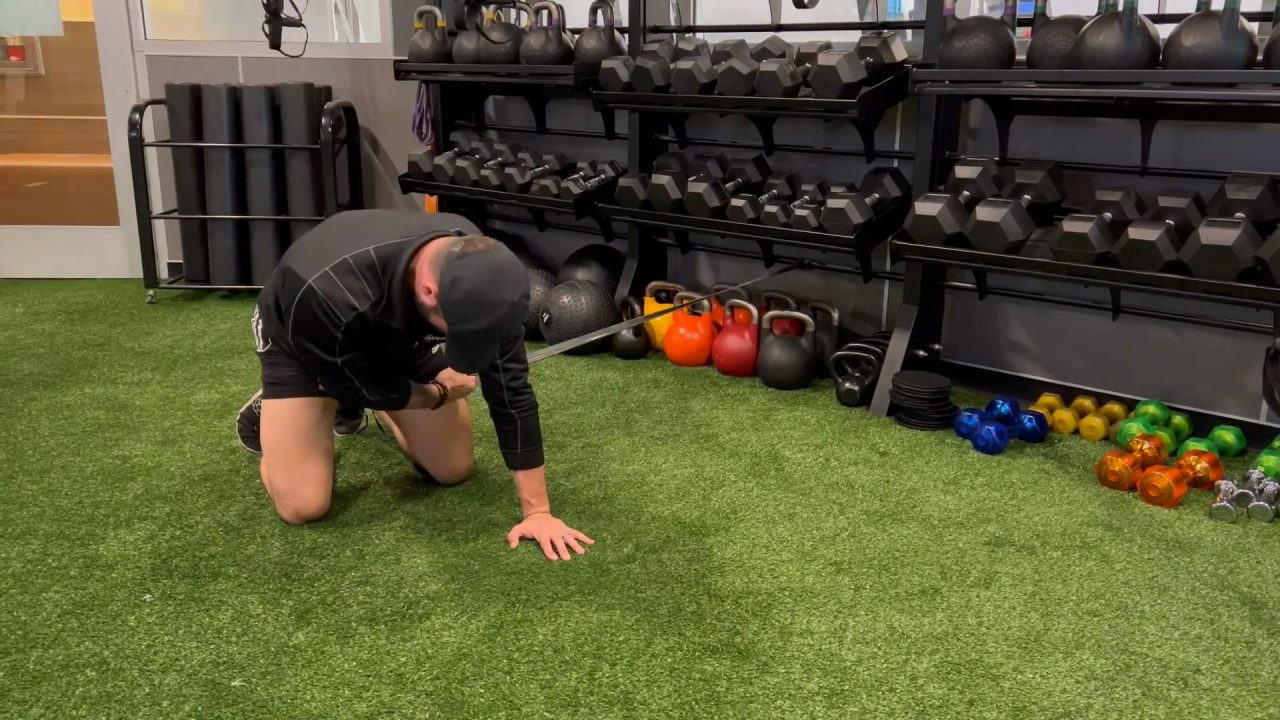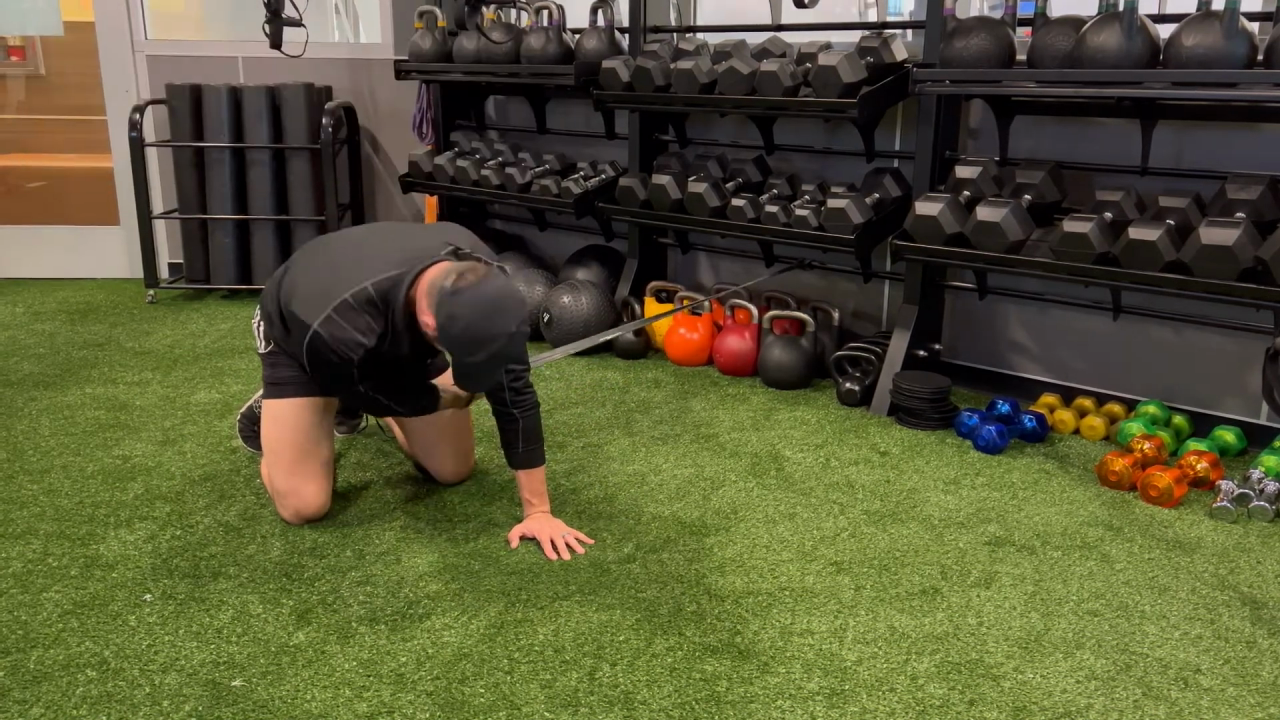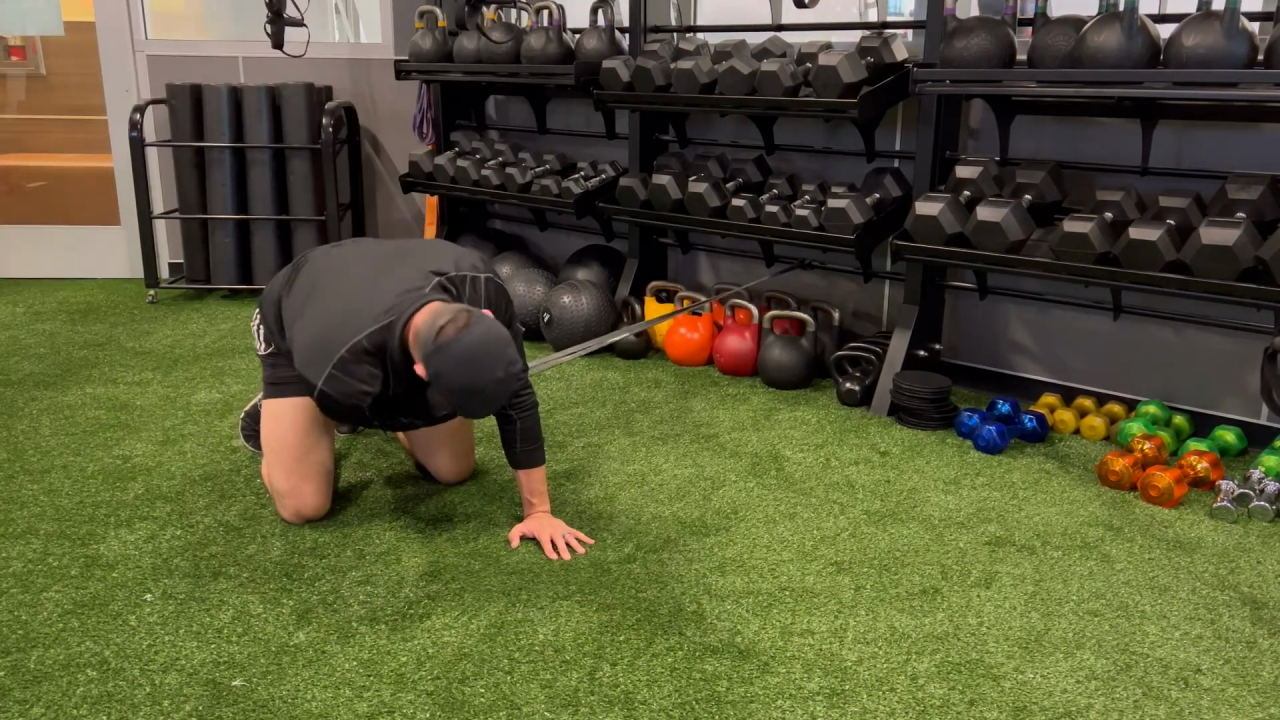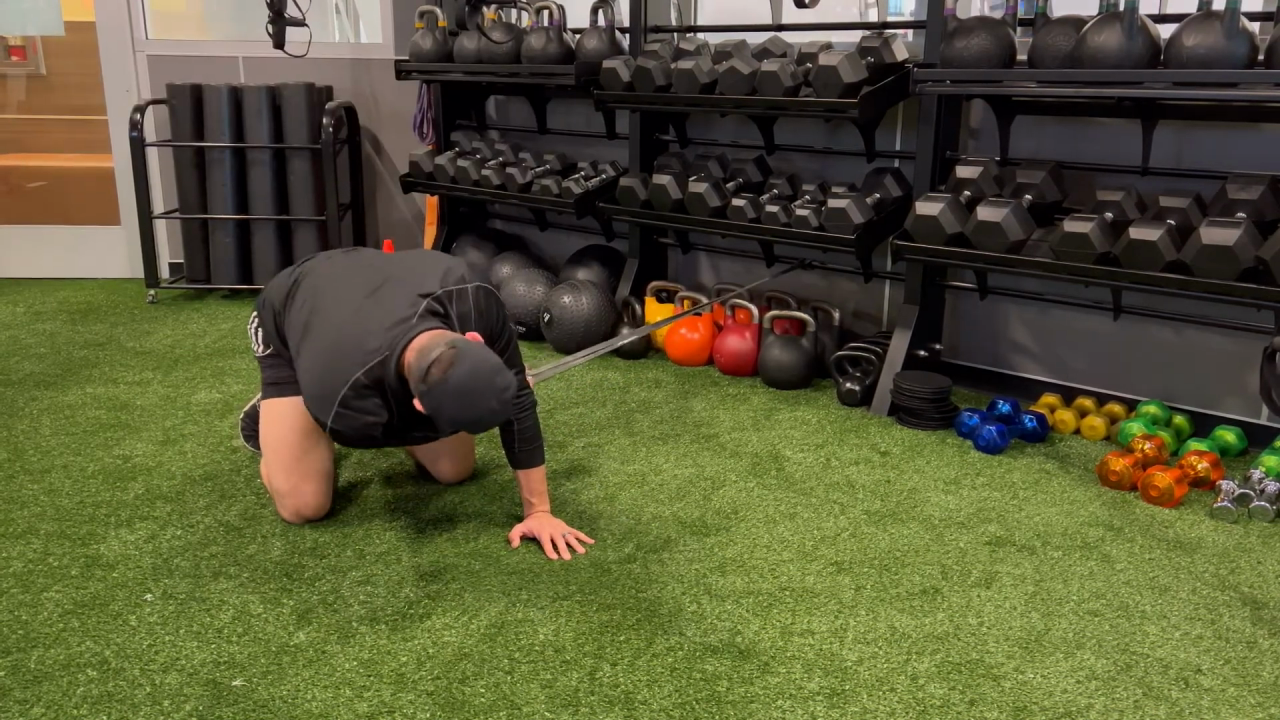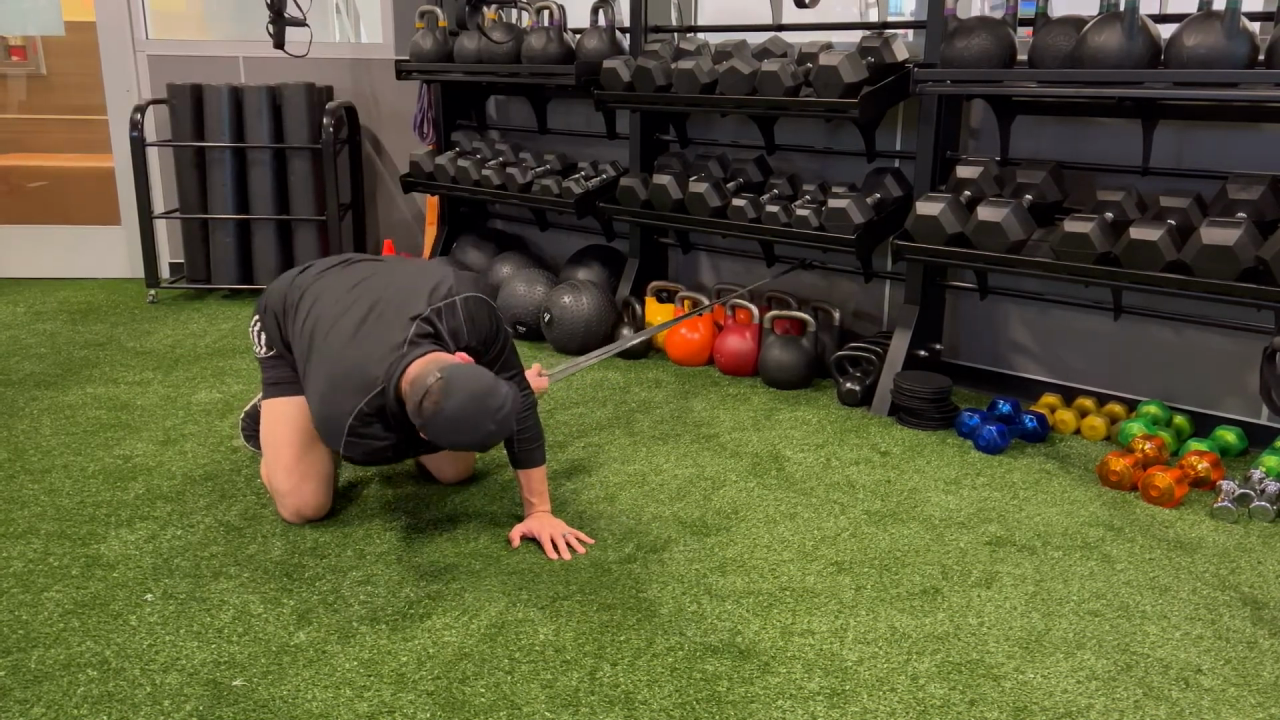
dt=0.3s
person 1, frame 1
left shoulder: (480, 270)
right shoulder: (333, 293)
left elbow: (509, 384)
right elbow: (357, 385)
left wrist: (537, 511)
right wrist: (440, 393)
right hip: (301, 342)
left knee: (455, 470)
right knee: (303, 506)
left ankle: (354, 407)
right ankle: (270, 410)
person 1, frame 2
left shoulder: (485, 279)
right shoulder: (336, 329)
left elbow: (514, 390)
right elbow: (388, 400)
left wrist: (538, 510)
right wrist: (461, 394)
right hip: (298, 338)
left knee: (454, 471)
right knee: (303, 506)
left ankle: (351, 406)
right ankle: (271, 409)
person 1, frame 3
left shoulder: (481, 288)
right shoulder: (338, 377)
left elbow: (516, 395)
right elbow: (408, 411)
left wrist: (539, 511)
right hip: (293, 336)
left knee: (455, 471)
right knee: (303, 507)
left ankle: (365, 407)
right ankle: (273, 410)
person 1, frame 4
left shoulder: (471, 299)
right shoulder: (347, 405)
left elbow: (516, 397)
left wrist: (539, 510)
left hip: (387, 315)
left knee: (455, 471)
right knee: (303, 507)
right ankle: (271, 412)
person 1, frame 5
left shoulder: (465, 307)
right shoulder: (350, 425)
left elbow: (515, 396)
left wrist: (540, 511)
right wrist: (525, 387)
left hip: (380, 310)
left knee: (457, 471)
right knee: (303, 507)
right ankle: (271, 411)
